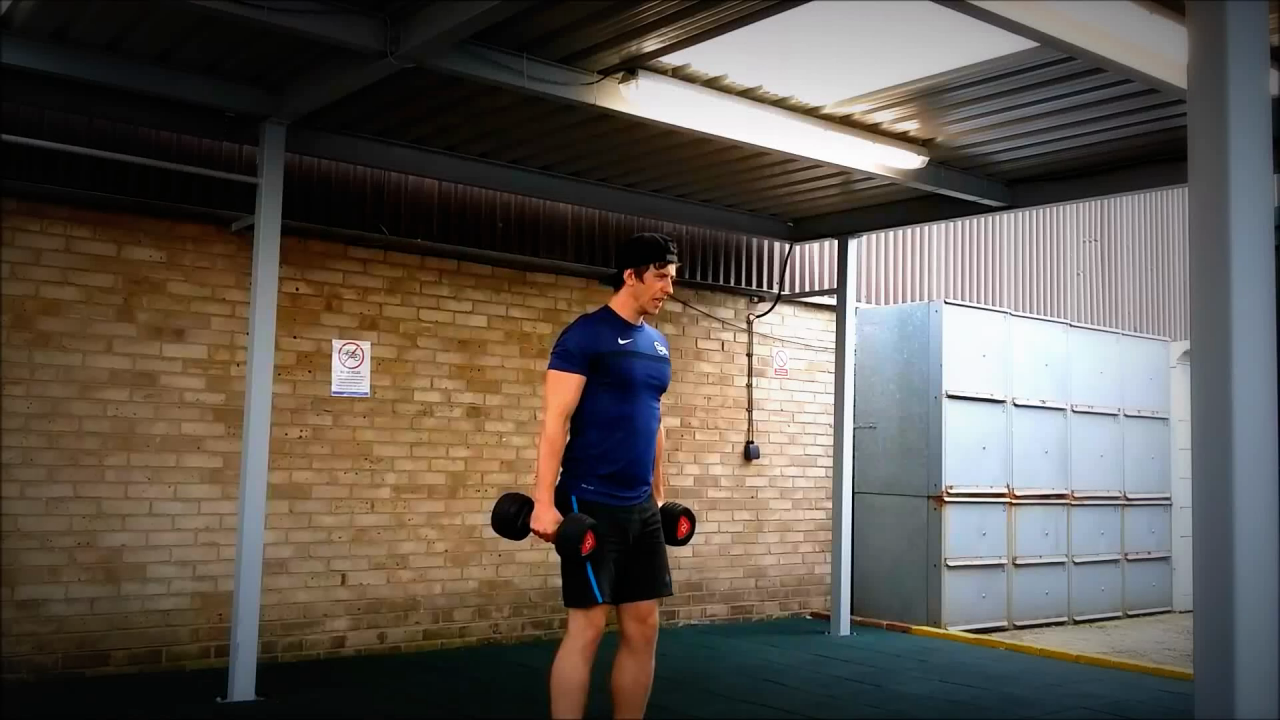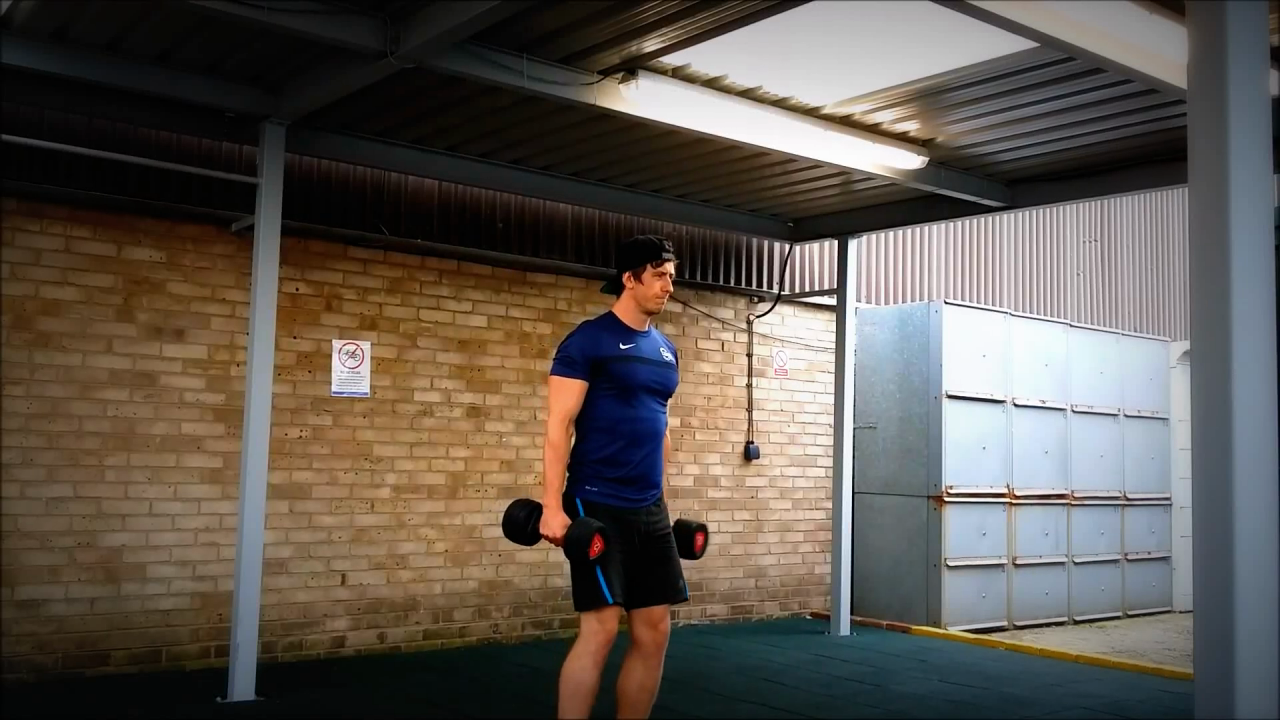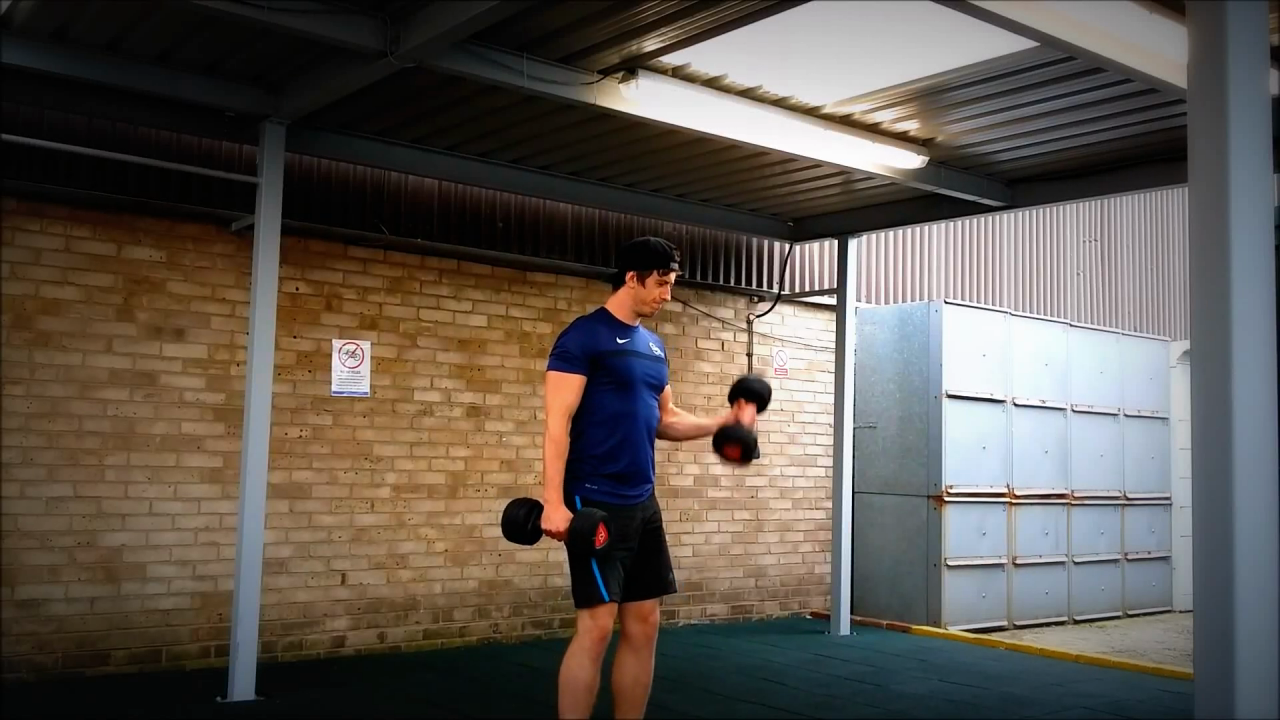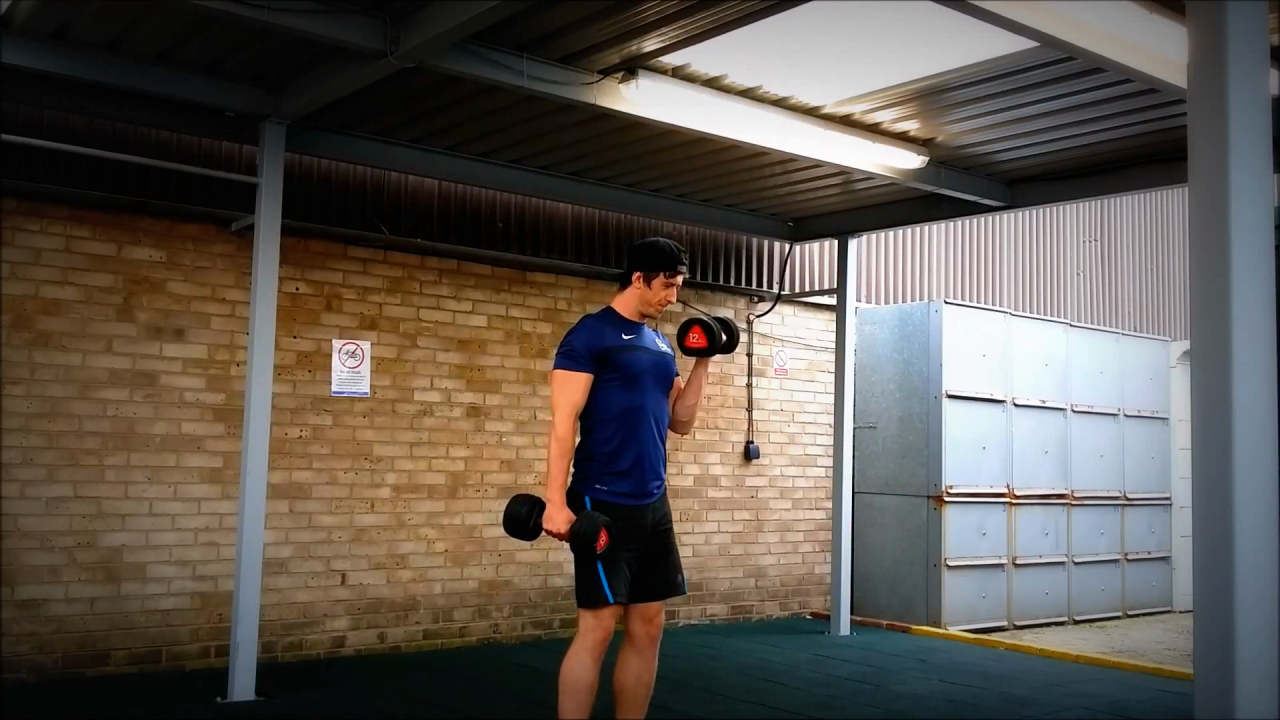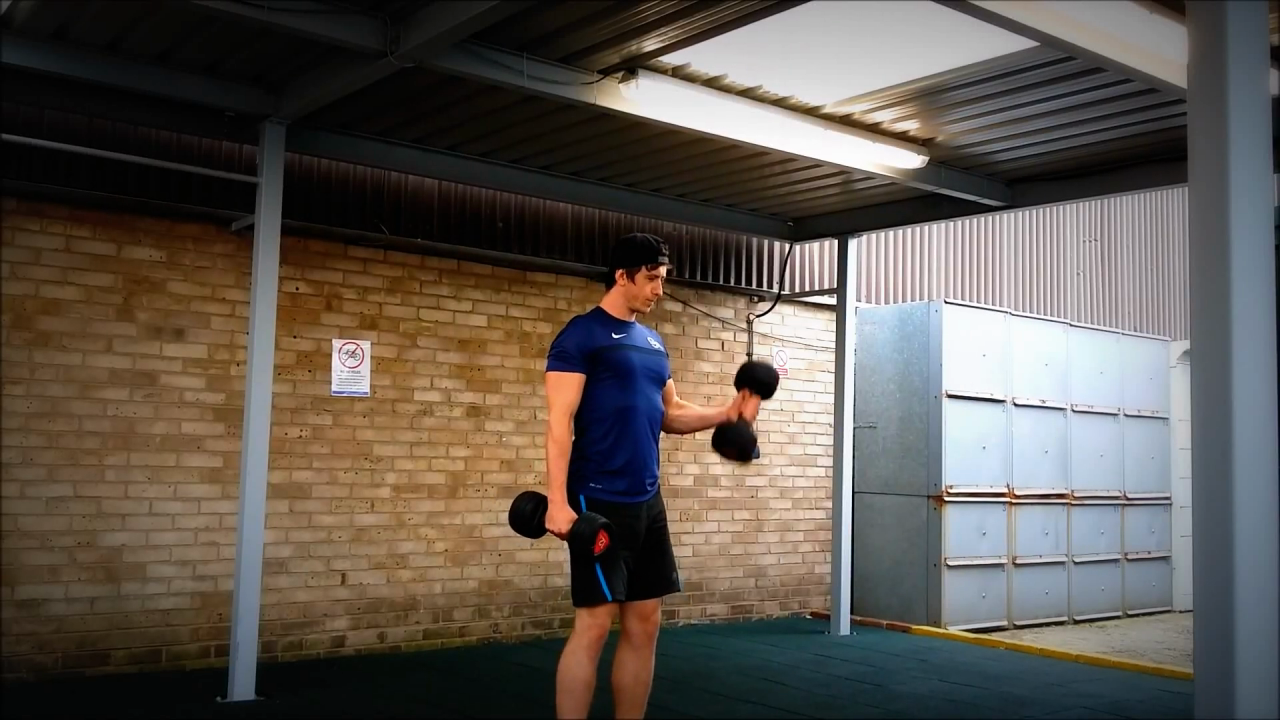
dt=0.4s
person 1, frame 1
left shoulder: (657, 344)
right shoulder: (586, 336)
right elbow: (555, 420)
left wrist: (658, 493)
right wrist: (545, 501)
left hip: (639, 505)
right hip: (590, 502)
left knee: (643, 628)
right knee: (587, 627)
person 1, frame 2
left shoulder: (665, 350)
right shoulder: (588, 341)
right elbow: (559, 426)
right wrist: (552, 506)
left hip: (650, 509)
right hip: (596, 505)
left knee: (653, 633)
right knee: (600, 630)
person 1, frame 3
left shoulder: (654, 346)
right shoulder: (583, 336)
right elbow: (557, 422)
left wrist: (720, 423)
right wrist: (554, 501)
left hip: (642, 502)
right hip: (594, 502)
left knee: (643, 626)
right knee: (596, 626)
person 1, frame 4
left shoulder: (660, 344)
right shoulder: (590, 335)
left elbow: (680, 421)
right elbow: (564, 420)
left wrist: (701, 361)
right wrist: (556, 501)
left hip: (653, 502)
right hip: (604, 502)
left knee: (647, 628)
right knee: (598, 627)
person 1, frame 5
left shoulder: (652, 342)
right shoulder: (581, 335)
left elbow: (671, 416)
right elbow: (560, 422)
left wrist: (726, 412)
right wrist: (558, 501)
left hip: (647, 499)
right hip: (598, 500)
left knee: (644, 624)
right knee: (594, 624)
